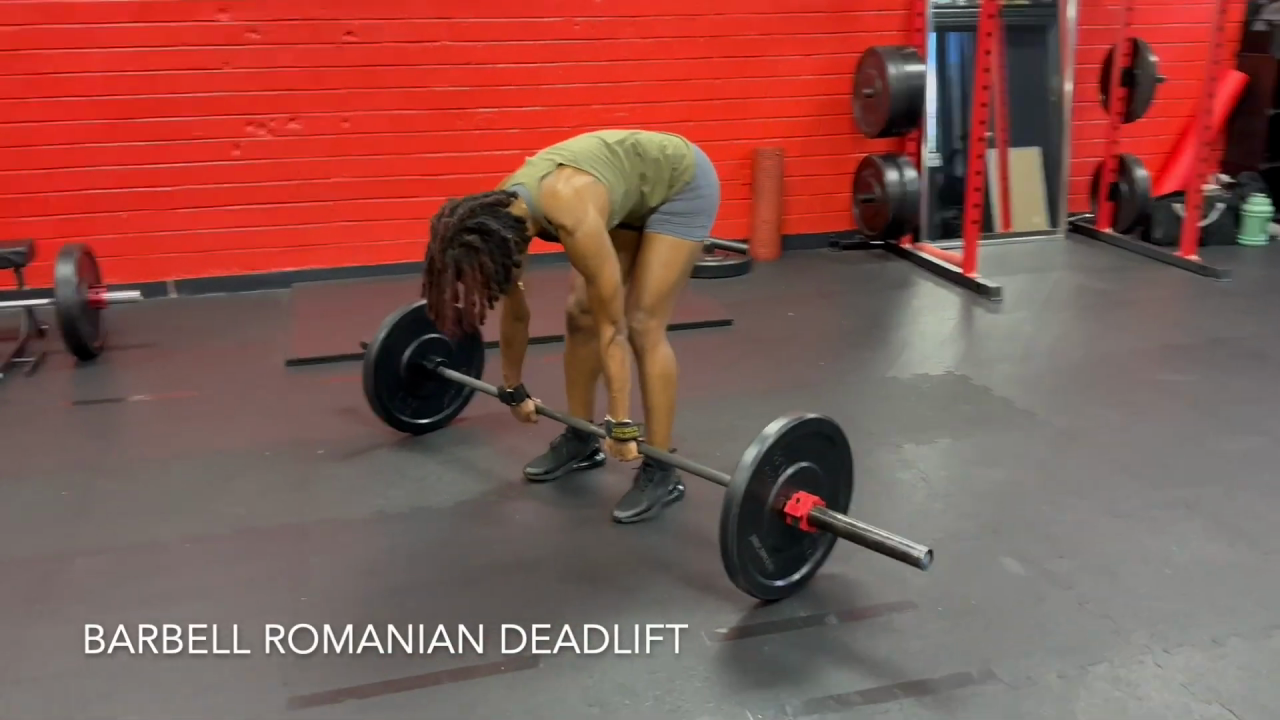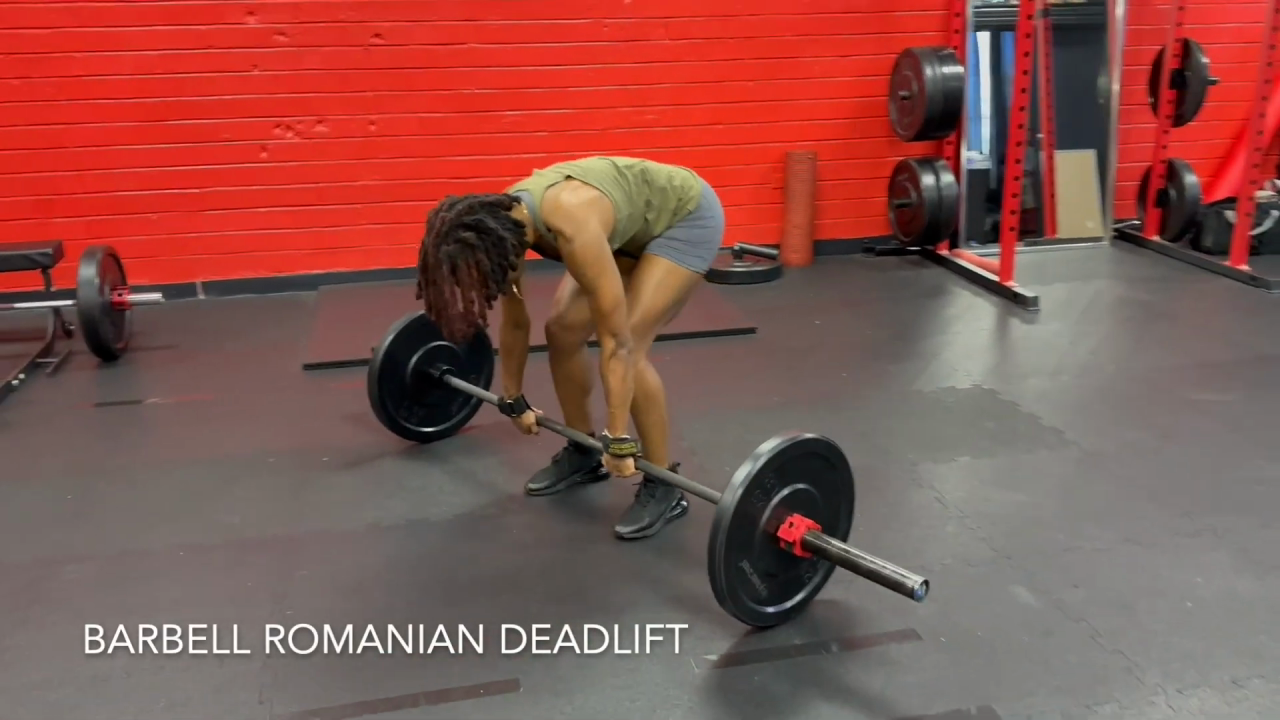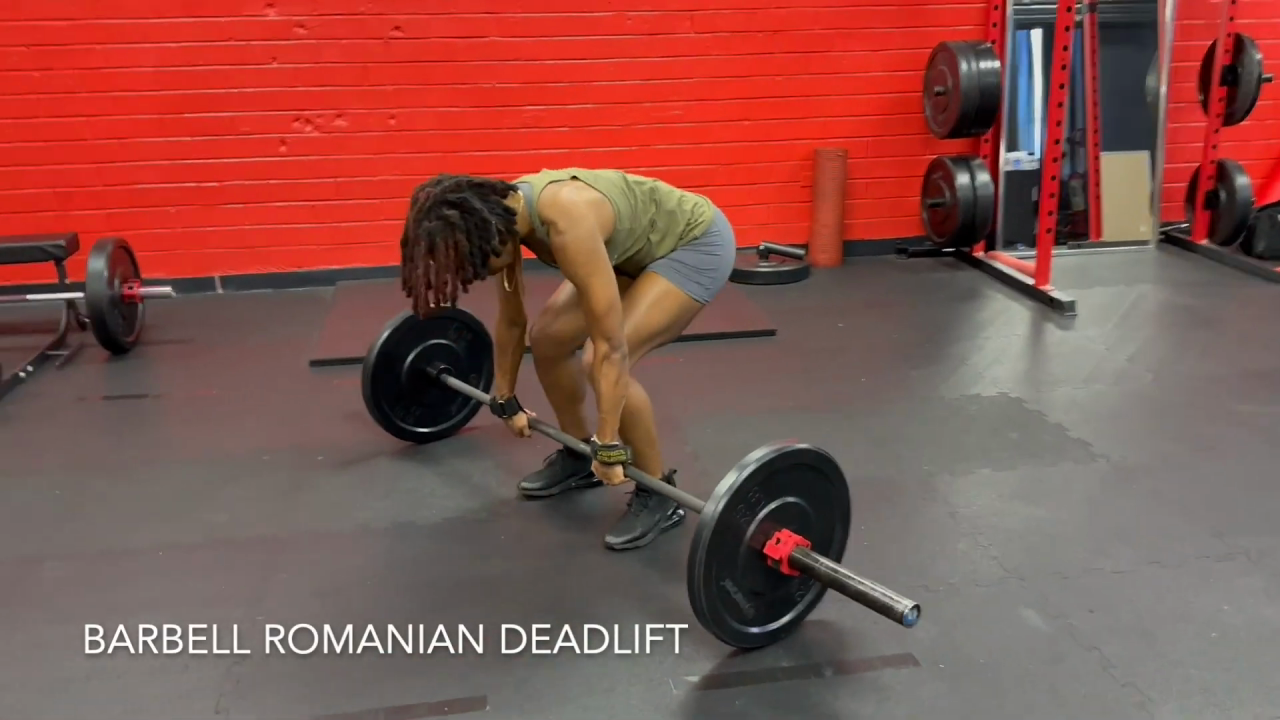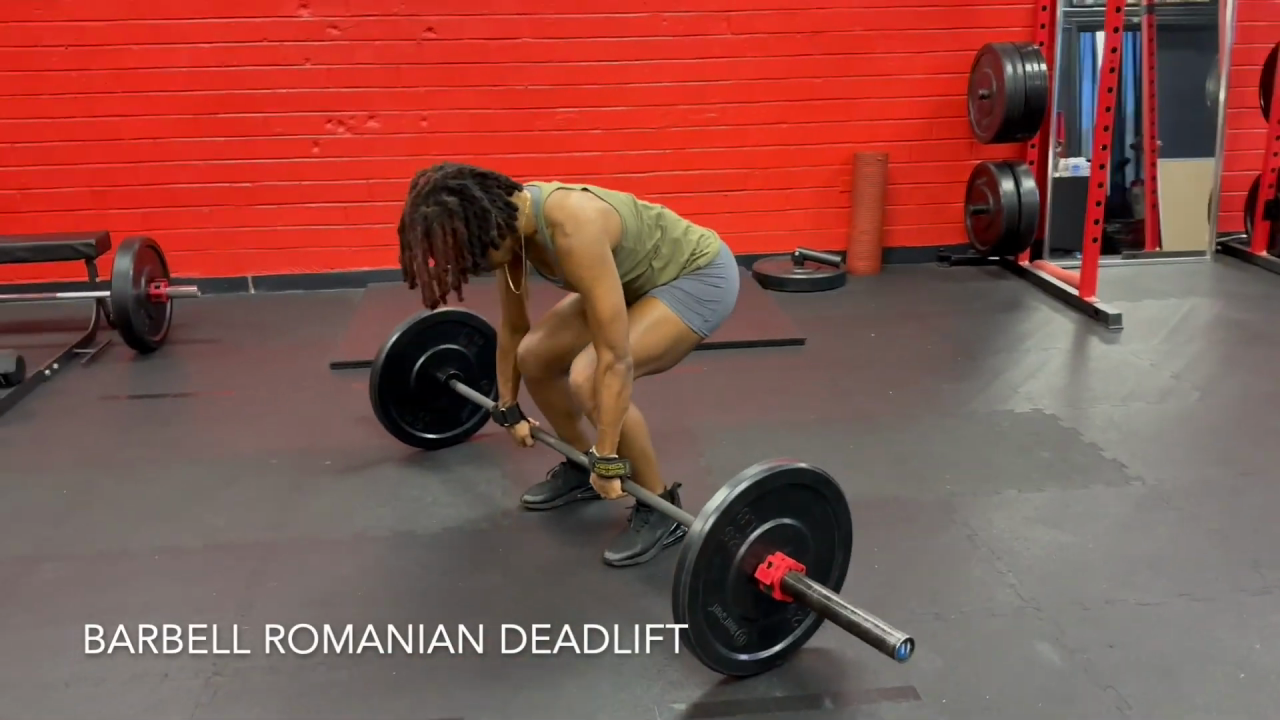
dt=0.3s
person 1, frame 1
left shoulder: (570, 215)
right shoulder: (501, 213)
left elbow: (612, 327)
right elbow: (514, 312)
left wrist: (620, 425)
right wrist: (513, 389)
left hip: (683, 185)
right hip: (634, 194)
left knee: (641, 324)
right knee: (580, 313)
left ankle: (661, 471)
right ankle: (581, 440)
person 1, frame 2
left shoulder: (572, 227)
right shoulder: (501, 223)
left elbow: (614, 341)
right elbow: (514, 322)
left wrist: (618, 440)
right wrist: (514, 400)
left hip: (687, 216)
right hip: (636, 222)
left knee: (629, 344)
right knee: (561, 329)
left ankle: (663, 486)
right ankle: (582, 452)
person 1, frame 3
left shoulder: (566, 223)
right shoulder: (502, 212)
left elbow: (610, 346)
right elbow: (511, 320)
left wrist: (609, 448)
right wrist: (505, 400)
left hip: (699, 243)
right hip: (640, 250)
left knee: (599, 361)
right knee: (546, 338)
left ankle: (659, 493)
right ankle: (578, 456)
person 1, frame 4
left shoulder: (573, 229)
right shoulder: (510, 217)
left elbow: (614, 356)
right elbow: (512, 326)
left wrist: (608, 461)
right wrist: (508, 408)
left hip: (701, 275)
right hip: (642, 275)
left knee: (588, 379)
right knee: (534, 357)
left ankle: (660, 508)
right ankle: (581, 468)
